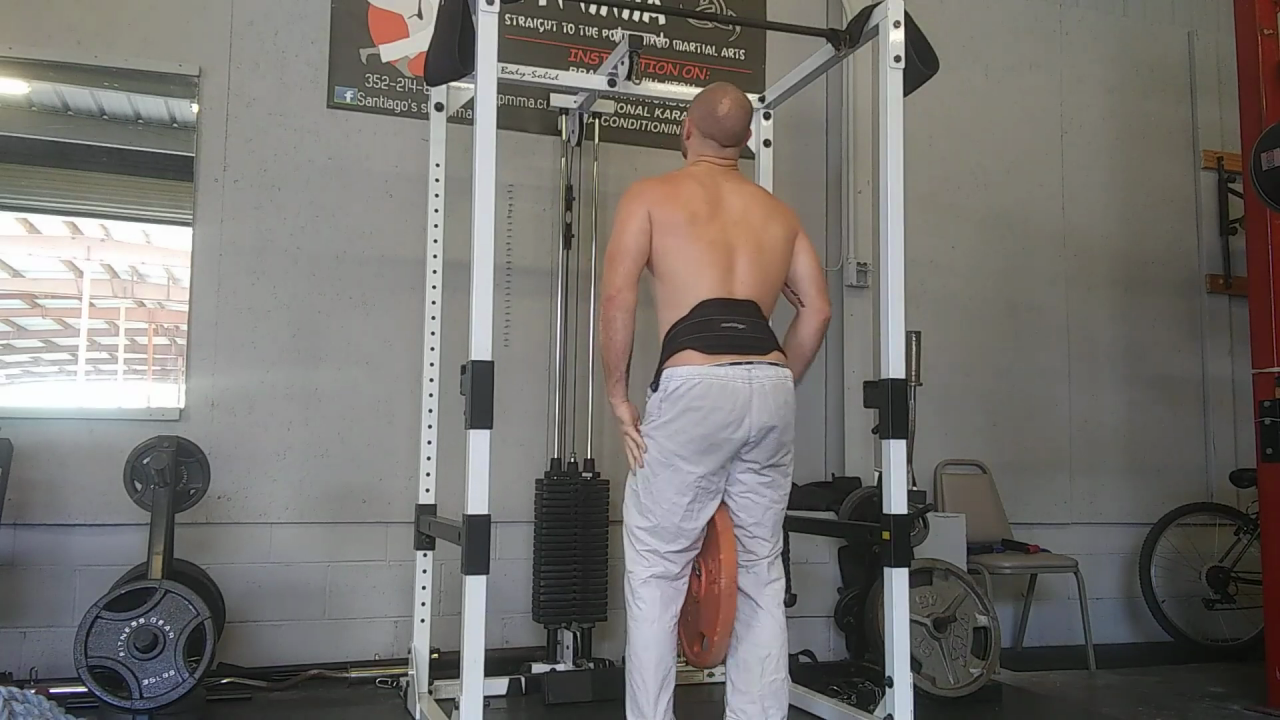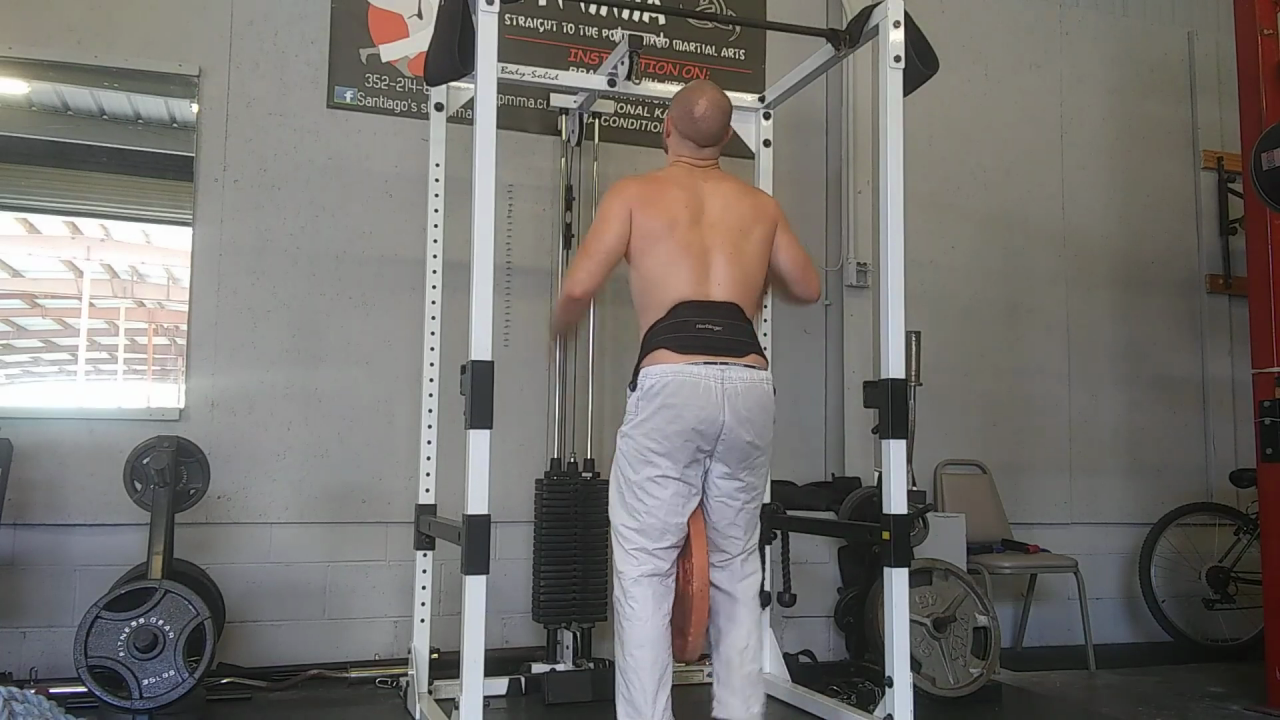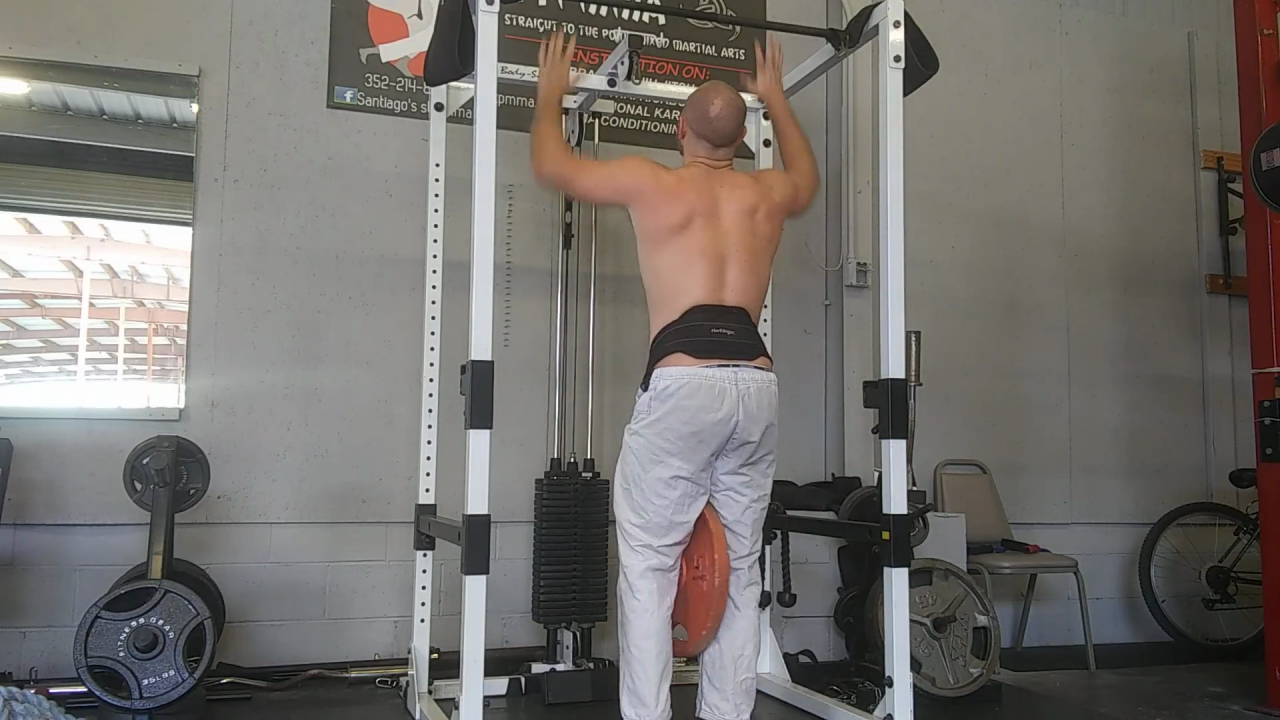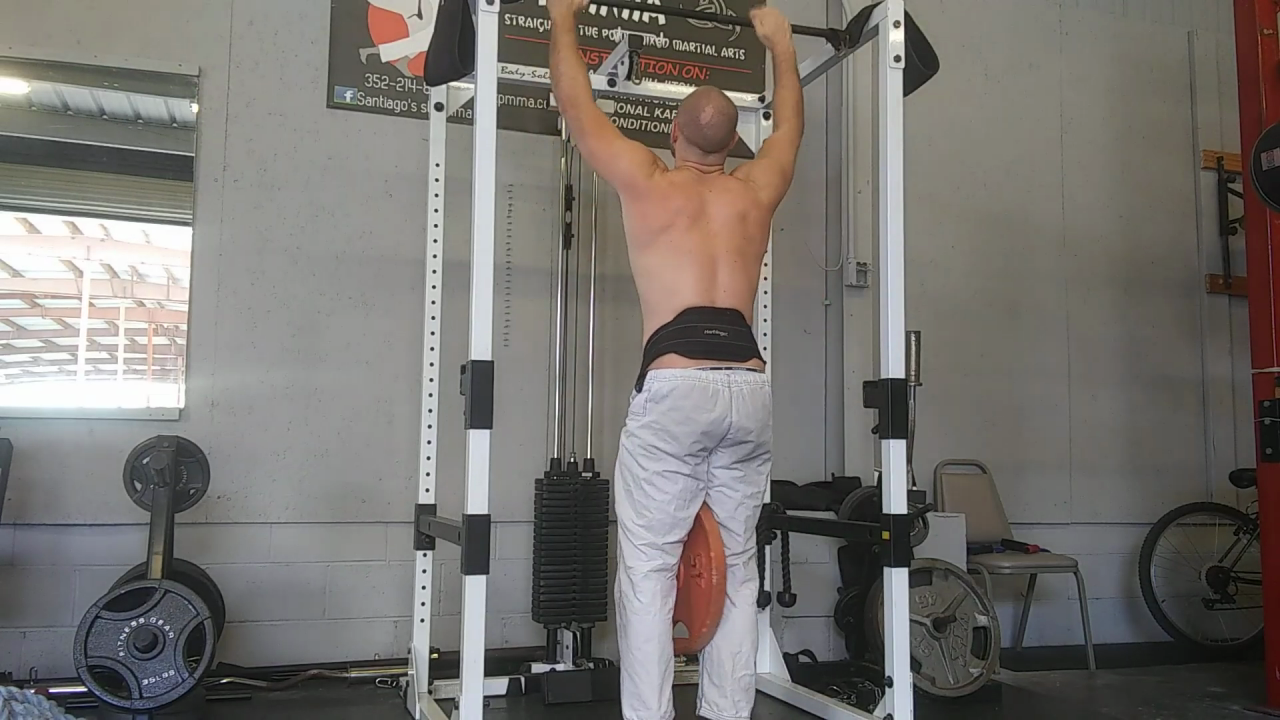
dt=0.3s
person 1, frame 1
left shoulder: (651, 195)
right shoulder: (776, 210)
left elbow: (617, 297)
right elbow: (816, 309)
left wrist: (619, 396)
left hip: (695, 386)
right hip: (771, 388)
left knee: (656, 573)
right knee: (760, 575)
person 1, frame 2
left shoulder: (634, 194)
right shoulder: (759, 205)
left elbow: (579, 286)
right elbow: (807, 287)
left wrist: (562, 328)
left hip: (671, 385)
right hip: (750, 386)
left knee: (644, 572)
right knee: (737, 572)
person 1, frame 3
left shoulder: (652, 184)
right shoulder: (767, 195)
left elbow: (551, 167)
right elbow: (806, 174)
left wrist: (549, 91)
right wrist: (775, 101)
left hip: (683, 383)
right hip: (755, 385)
left knee: (647, 566)
right knee: (738, 572)
person 1, frame 4
left shoulder: (645, 182)
right shoulder: (757, 192)
left elbow: (575, 105)
right elbow: (790, 122)
left hip: (674, 386)
right hip: (749, 388)
left knee: (648, 567)
right knee: (735, 569)
